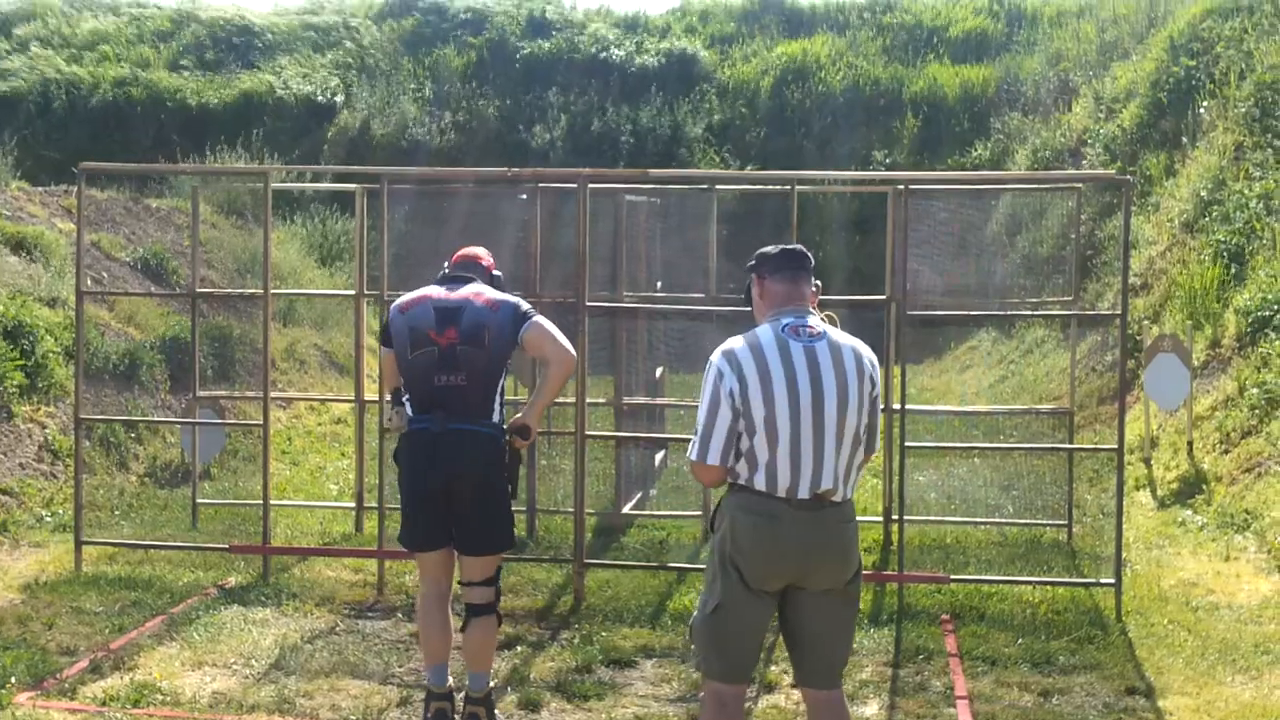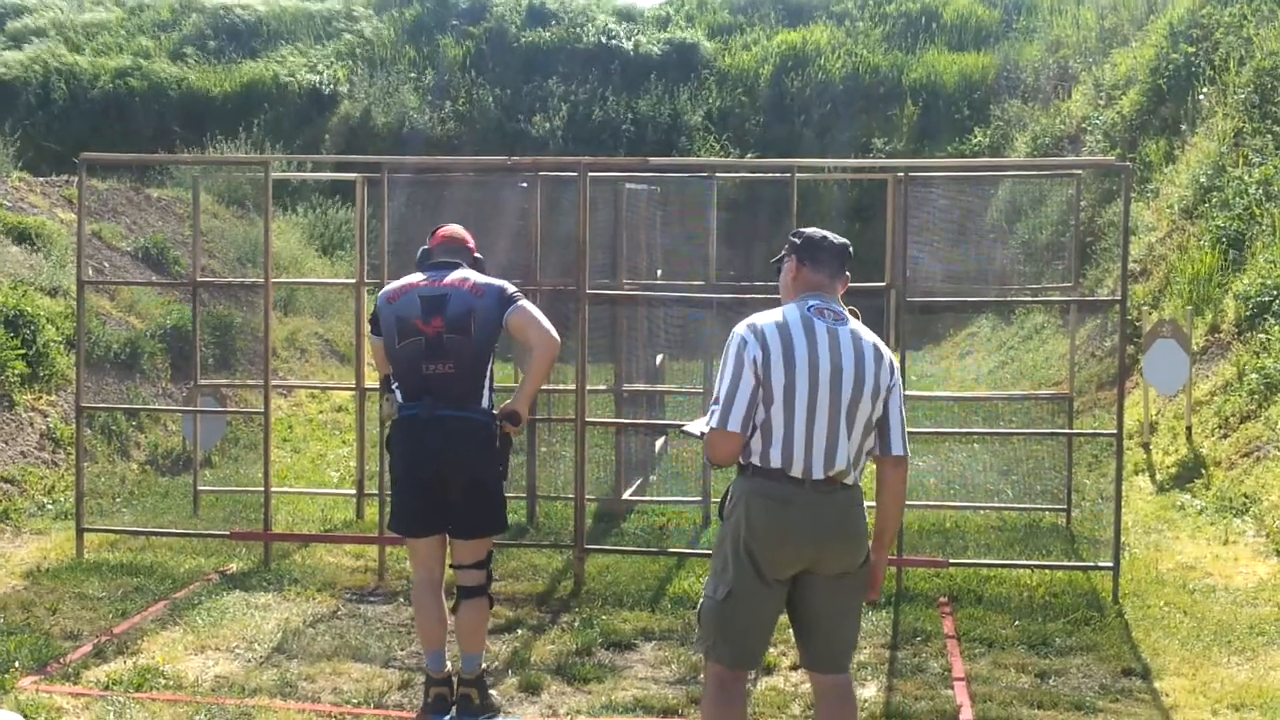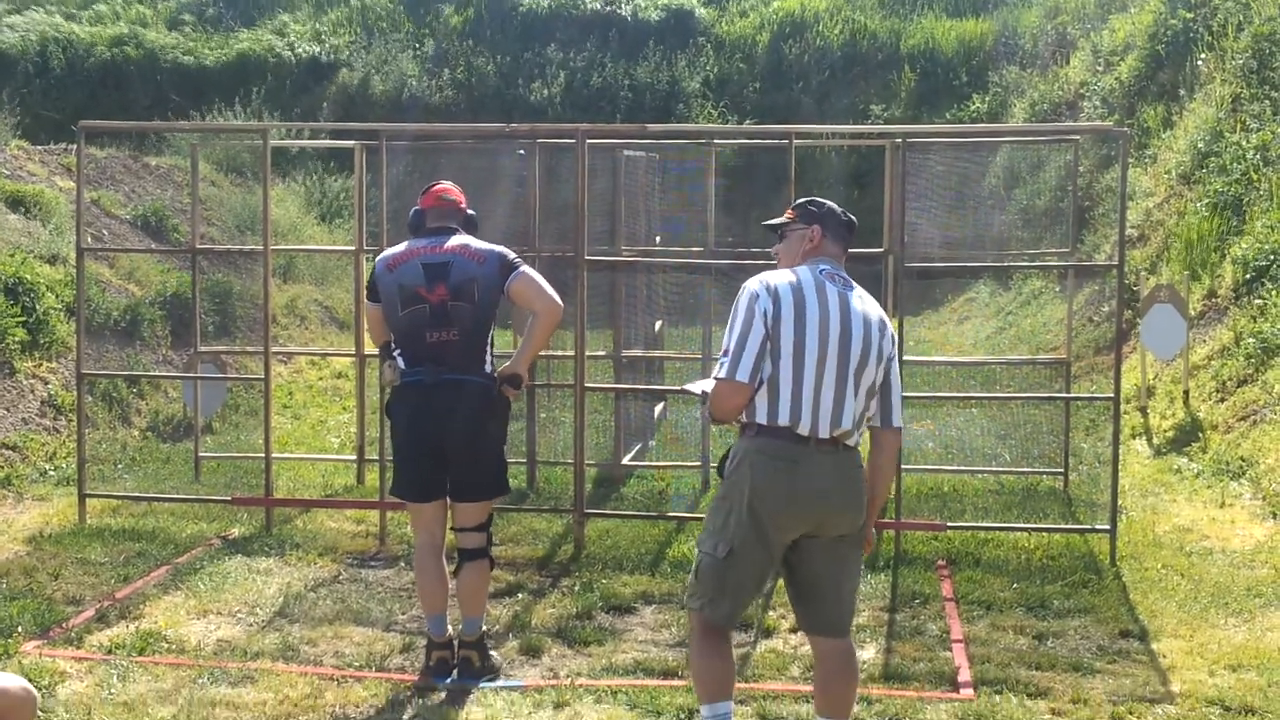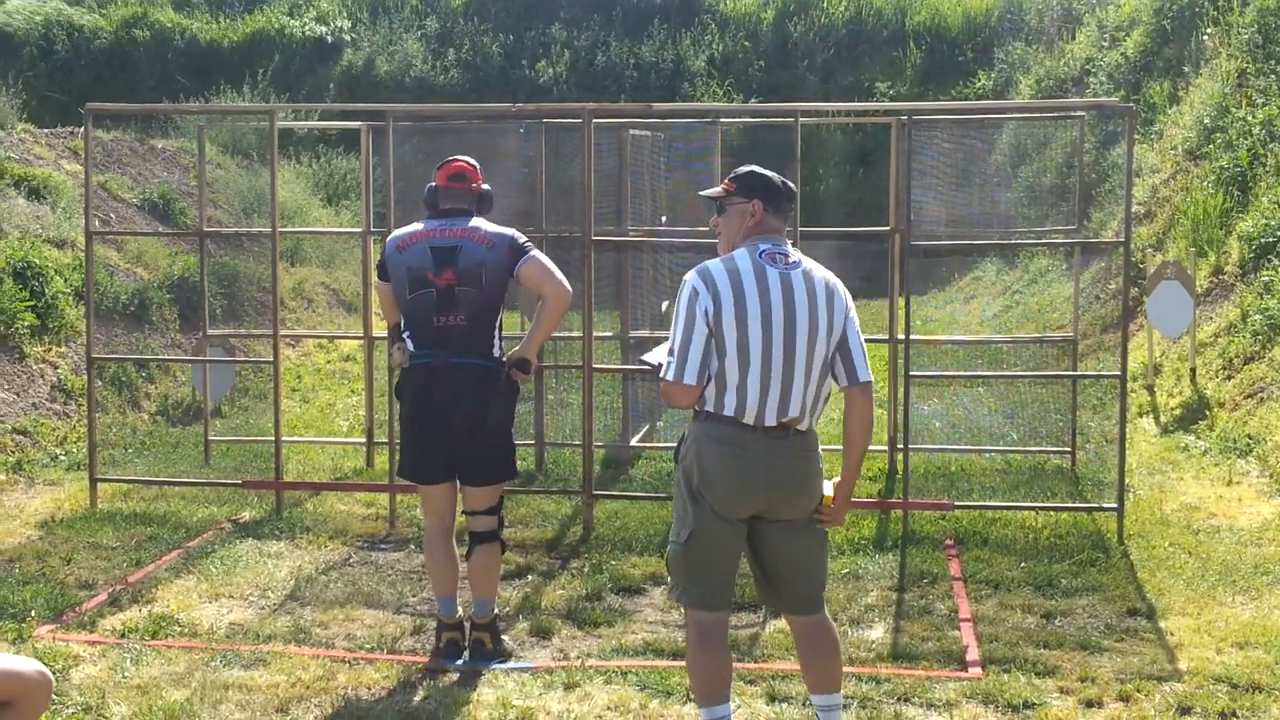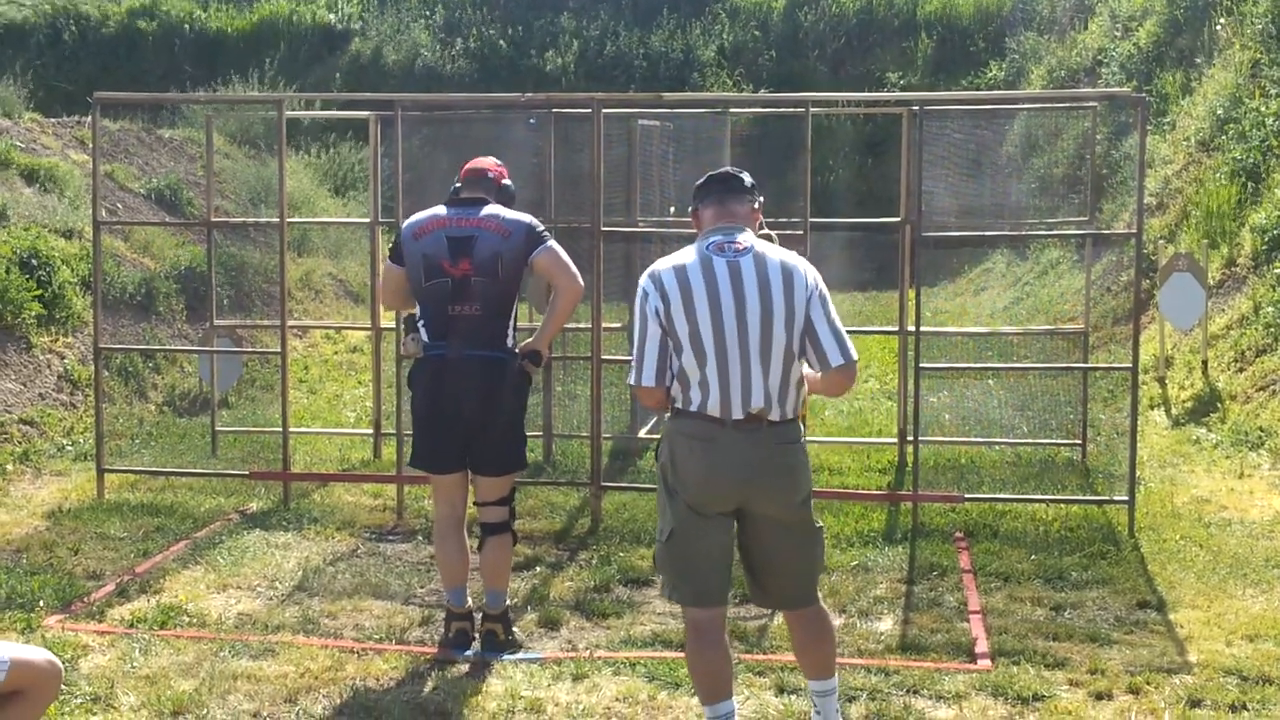
dt=0.7s
person 1, frame 1
left shoulder: (734, 357)
right shoulder: (861, 358)
left elbow: (708, 472)
left hip: (754, 528)
right hip: (831, 530)
left knee: (724, 682)
person 1, frame 2
left shoulder: (756, 333)
right shoulder: (877, 353)
left elbow: (722, 448)
right elbow: (894, 467)
left wrist: (713, 445)
right wrist: (879, 553)
left hip: (764, 509)
right hip: (840, 516)
left knee: (726, 667)
right knee: (832, 671)
person 1, frame 3
left shoulder: (766, 289)
right shoulder: (876, 317)
left elbow: (730, 397)
right elbow: (887, 436)
left wrist: (713, 410)
right wrist: (868, 518)
left hip: (766, 469)
right hip: (840, 478)
left knee: (709, 616)
right knee: (832, 634)
person 1, frame 4
left shoulder: (707, 281)
right shoulder: (828, 287)
left elbow: (681, 393)
right elbow: (860, 394)
left wrist: (668, 374)
right wrist: (847, 482)
left hip: (719, 456)
right hip: (794, 459)
left knee: (705, 612)
right knee: (807, 609)
person 1, frame 5
left shoulder: (661, 278)
right shoulder: (795, 271)
left elbow: (650, 394)
right elbow: (841, 374)
left hip: (697, 451)
right hip: (777, 450)
left knee: (703, 610)
right knee: (801, 598)
person 2, frame 1
left shoulder: (402, 308)
right shoulder: (505, 306)
left elbow: (391, 383)
right elbow: (563, 356)
right wrist: (532, 415)
left hip: (420, 452)
right hip: (479, 452)
left knee: (433, 584)
right knee: (481, 588)
person 2, frame 2
left shoulder: (389, 296)
right shoulder: (491, 290)
left elbow: (383, 368)
right elbow: (547, 340)
right wrist: (521, 401)
left hip: (411, 439)
right hip: (470, 438)
left knee: (426, 572)
right knee: (473, 570)
person 2, frame 3
left shoulder: (387, 264)
right shoulder: (491, 256)
left elbow: (378, 335)
right elbow: (550, 306)
right wrist: (518, 365)
left hip: (413, 405)
right hip: (473, 403)
left knee: (427, 537)
right knee: (474, 534)
left ankle: (438, 648)
right ankle: (472, 648)
person 2, frame 4
left shoulder: (397, 244)
right shoulder: (501, 240)
left elbow: (390, 313)
right elbow: (559, 291)
right wrist: (527, 352)
left hip: (422, 388)
right hip: (481, 387)
left knee: (437, 518)
right knee: (485, 518)
left ankle: (448, 629)
right ankle: (483, 631)
person 2, frame 5
left shoulder: (414, 228)
right shoulder: (519, 226)
left elbow: (391, 298)
right elbow: (571, 284)
right wrist: (540, 343)
left hip: (435, 377)
right hip: (495, 377)
left knee: (447, 508)
right knee: (496, 508)
left ankle: (457, 619)
right ankle: (495, 621)
